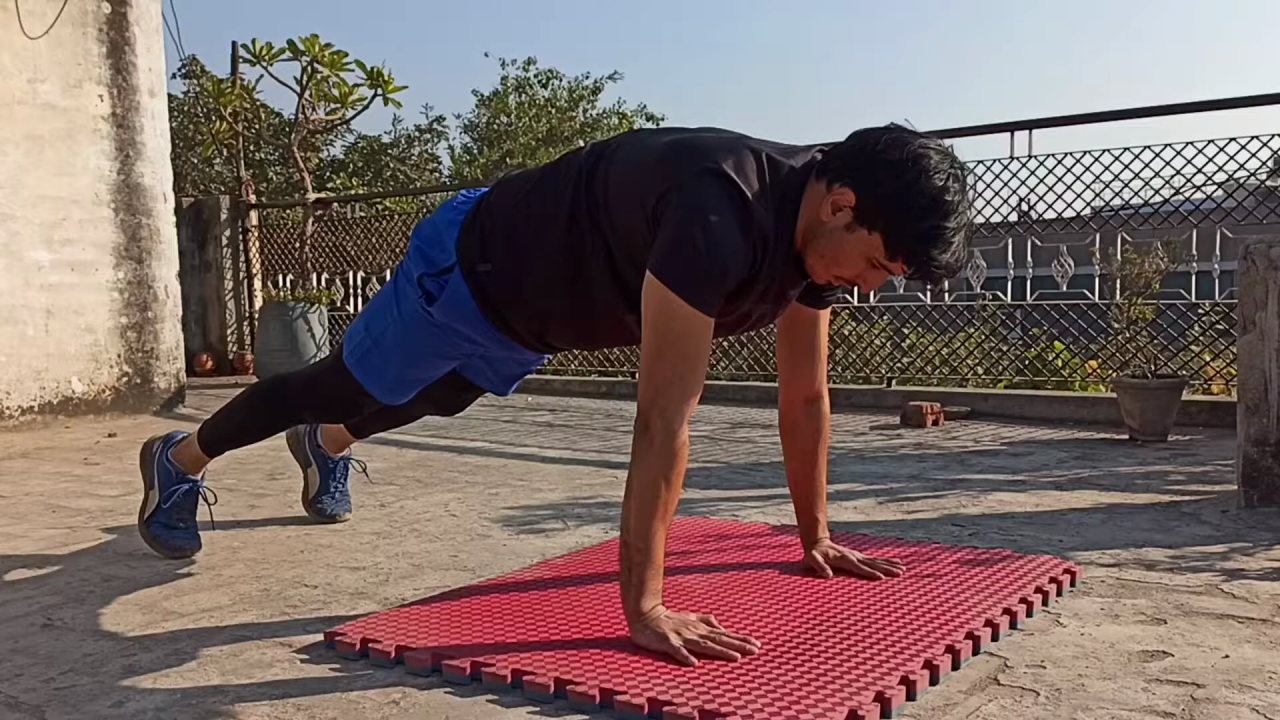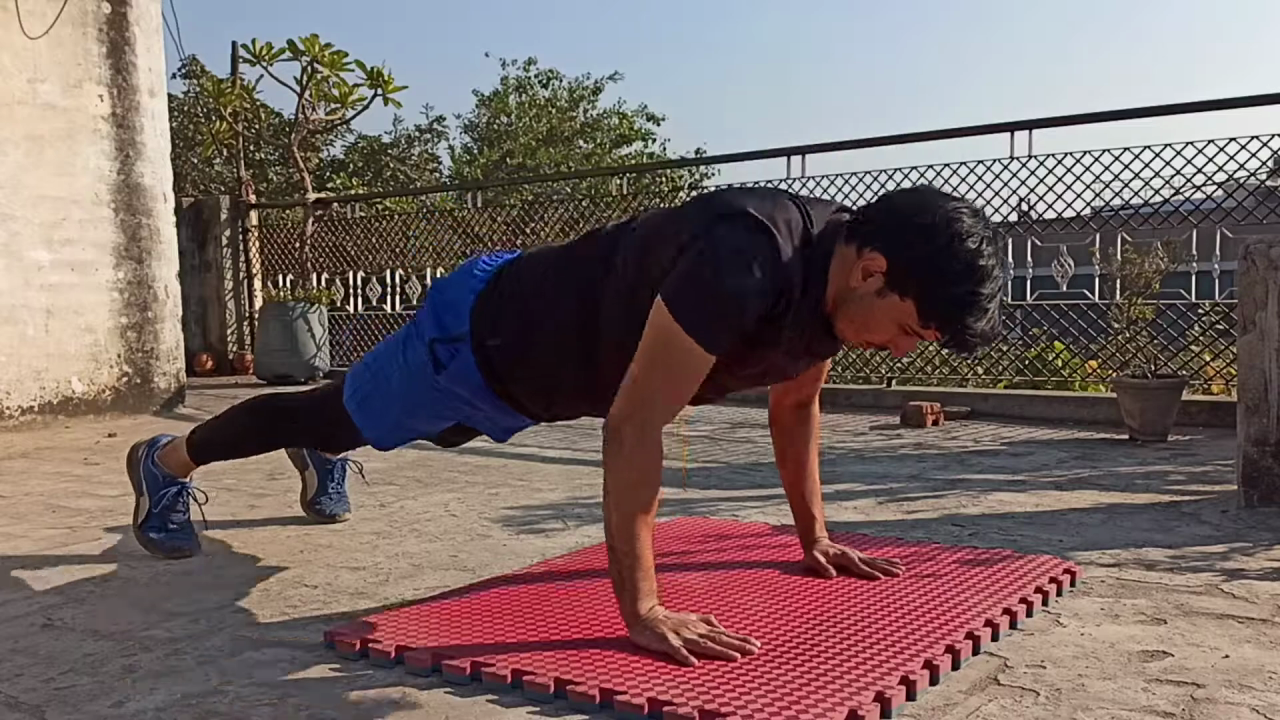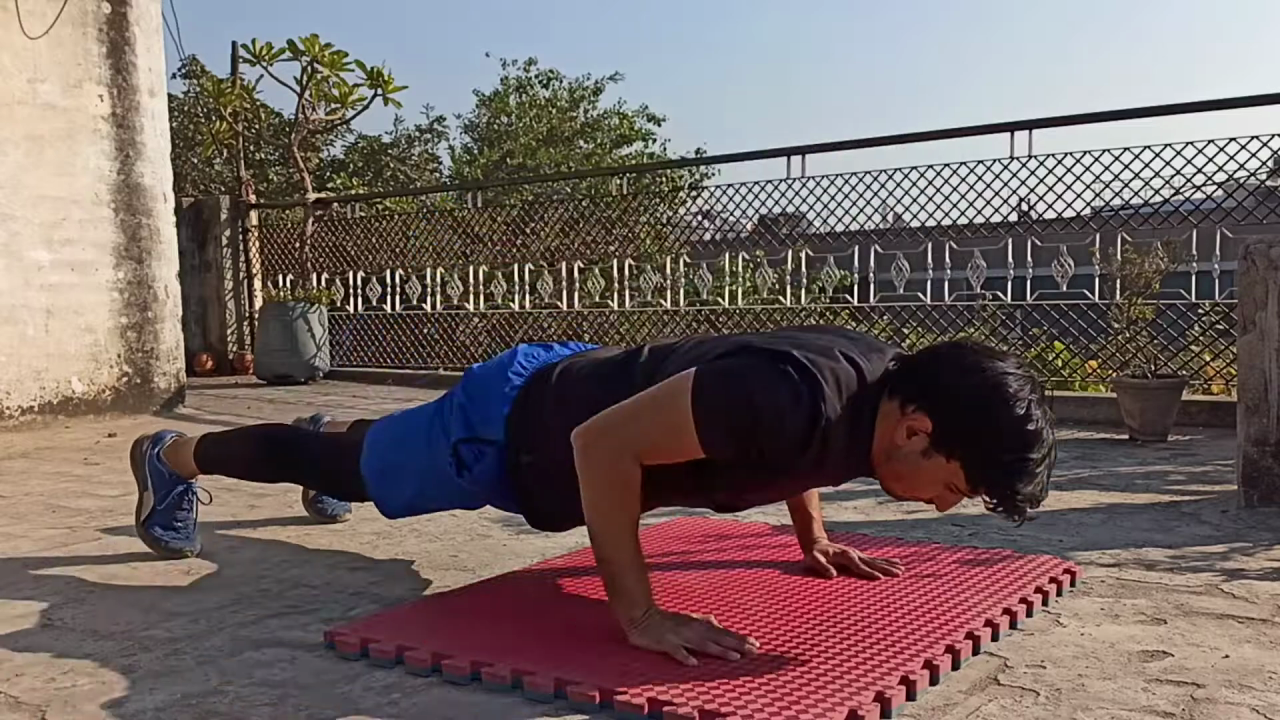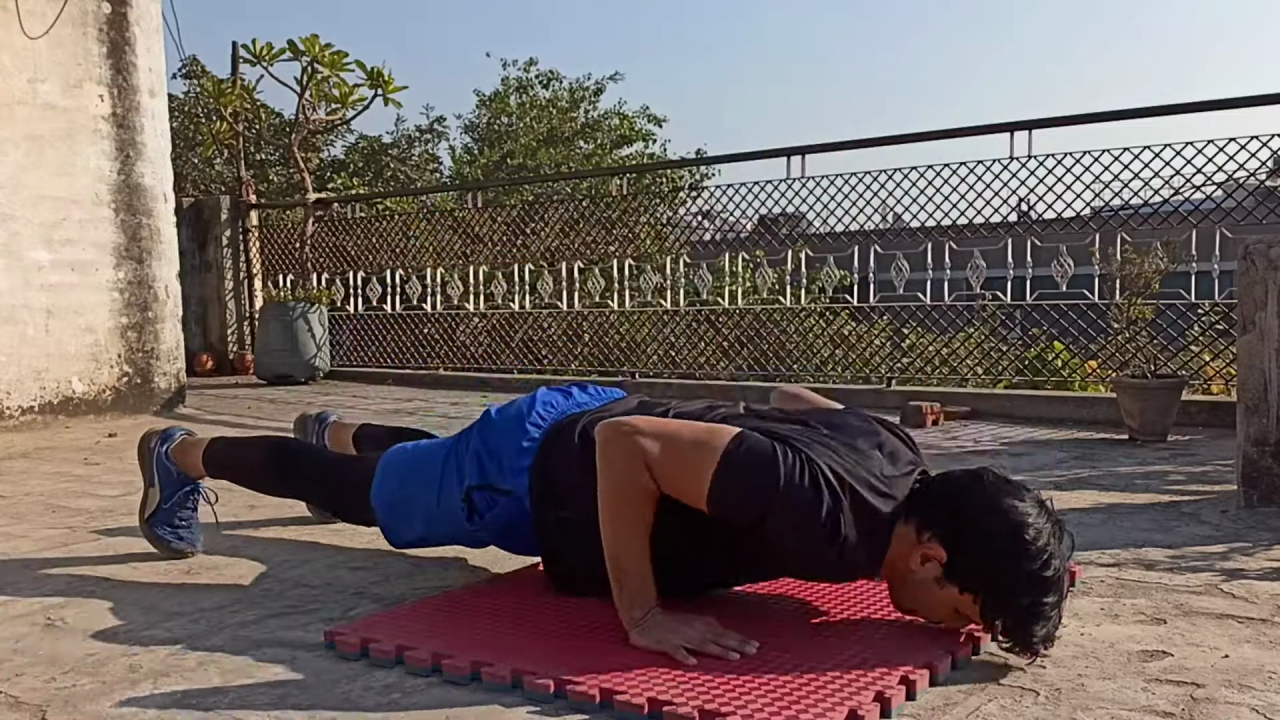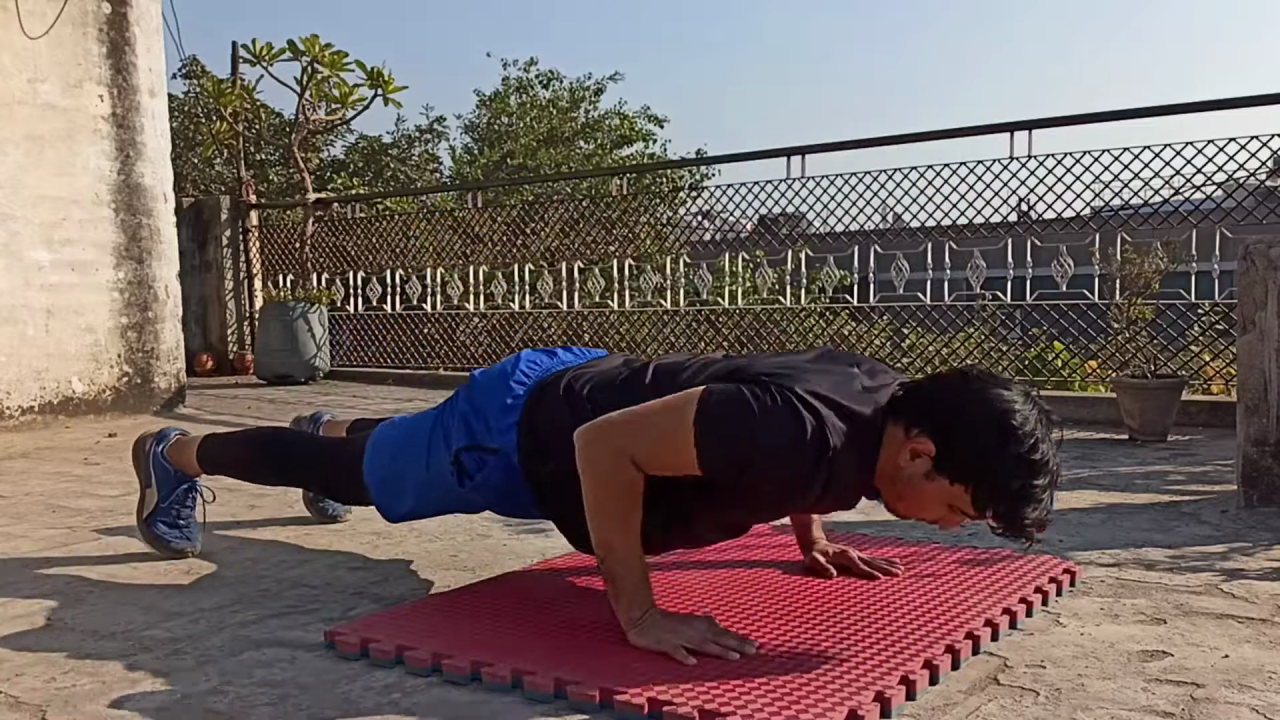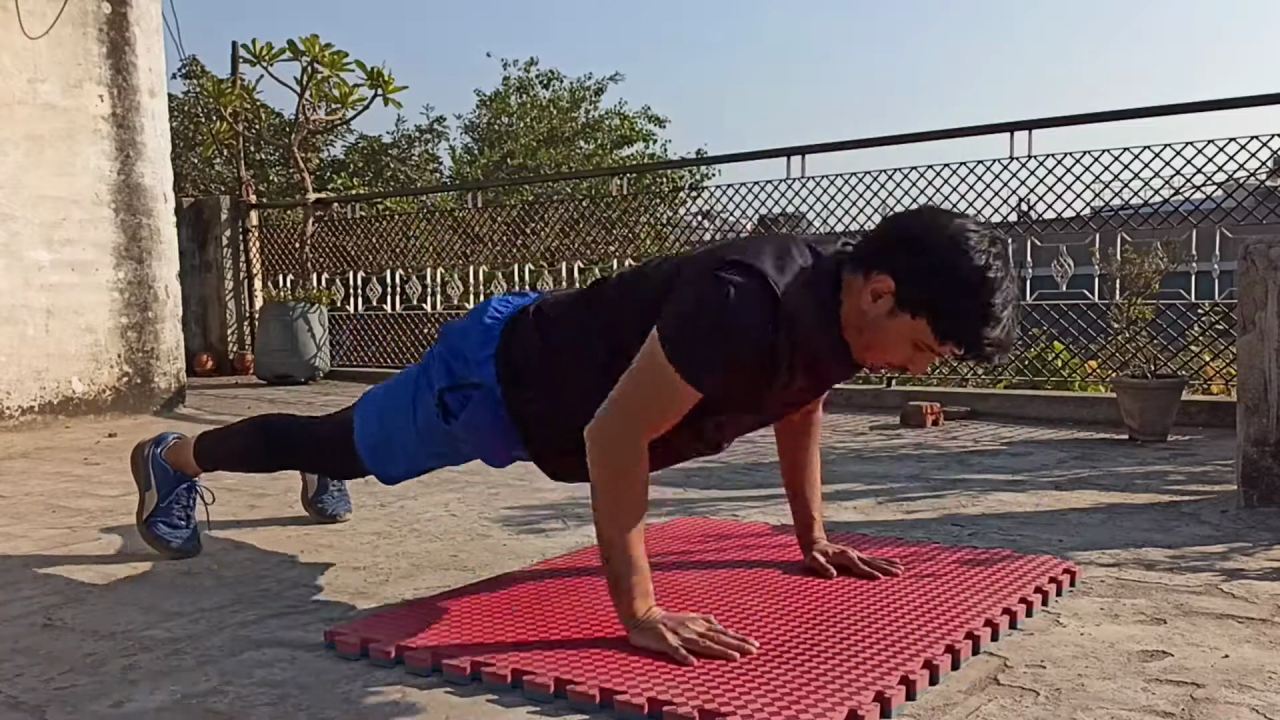
dt=0.2s
person 1, frame 1
left shoulder: (814, 232)
right shoulder: (722, 212)
left elbow: (804, 391)
right elbow: (664, 417)
left wrist: (815, 537)
right wrist: (643, 605)
left hip: (536, 306)
right hip: (472, 266)
left knee: (418, 401)
right knee: (342, 386)
left ankle: (325, 451)
right ankle: (179, 458)
person 1, frame 2
left shoulder: (829, 277)
right shoulder: (749, 261)
left elbow: (793, 392)
right elbow: (635, 422)
left wrist: (813, 535)
right wrist: (640, 602)
left hip: (540, 328)
right hip: (484, 328)
left knee: (433, 430)
right knee: (338, 415)
left ankle: (317, 465)
right ankle: (168, 454)
person 1, frame 3
left shoulder: (872, 380)
right shoulder: (804, 402)
right elbow: (599, 442)
left wrist: (812, 538)
right wrist: (637, 608)
left hip: (573, 383)
right hip: (522, 427)
right knee: (348, 468)
left ankle: (332, 424)
right ankle: (175, 452)
person 1, frame 4
left shoulder: (898, 468)
right shoulder: (816, 505)
left elbow: (794, 398)
right elbow: (627, 445)
right wrist: (642, 615)
left hip: (585, 425)
right hip: (538, 476)
left knee: (420, 461)
right knee: (356, 492)
left ankle: (336, 431)
right ankle: (182, 453)
person 1, frame 5
left shoulder: (883, 400)
right shoulder: (793, 422)
right elbow: (602, 445)
left wrist: (813, 538)
right wrist: (639, 612)
left hip: (580, 387)
right hip: (525, 431)
right knee: (352, 479)
left ankle: (330, 429)
right ankle: (176, 457)
person 1, frame 6
left shoulder: (845, 309)
right shoulder: (751, 302)
left elbow: (797, 409)
right elbow: (611, 438)
left wrist: (811, 536)
right wrist: (636, 603)
left hip: (547, 377)
right hip: (495, 373)
right knee: (343, 447)
left ankle: (319, 472)
right ankle: (172, 461)
